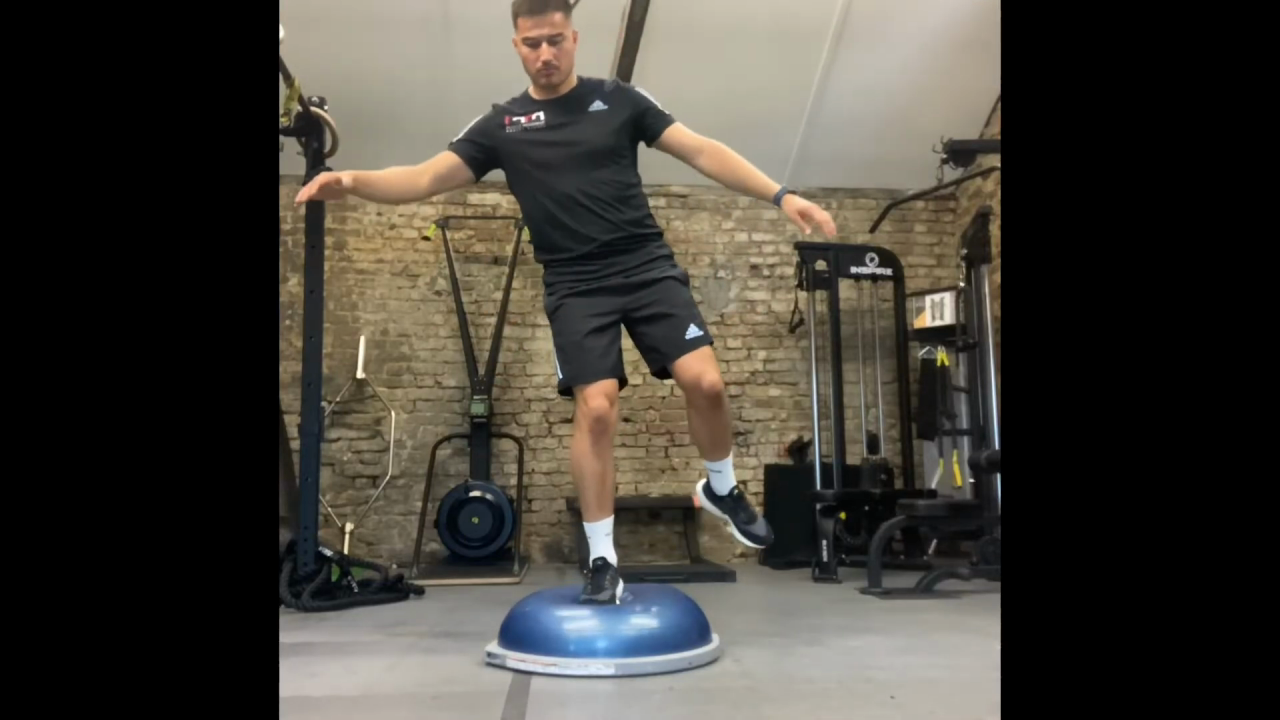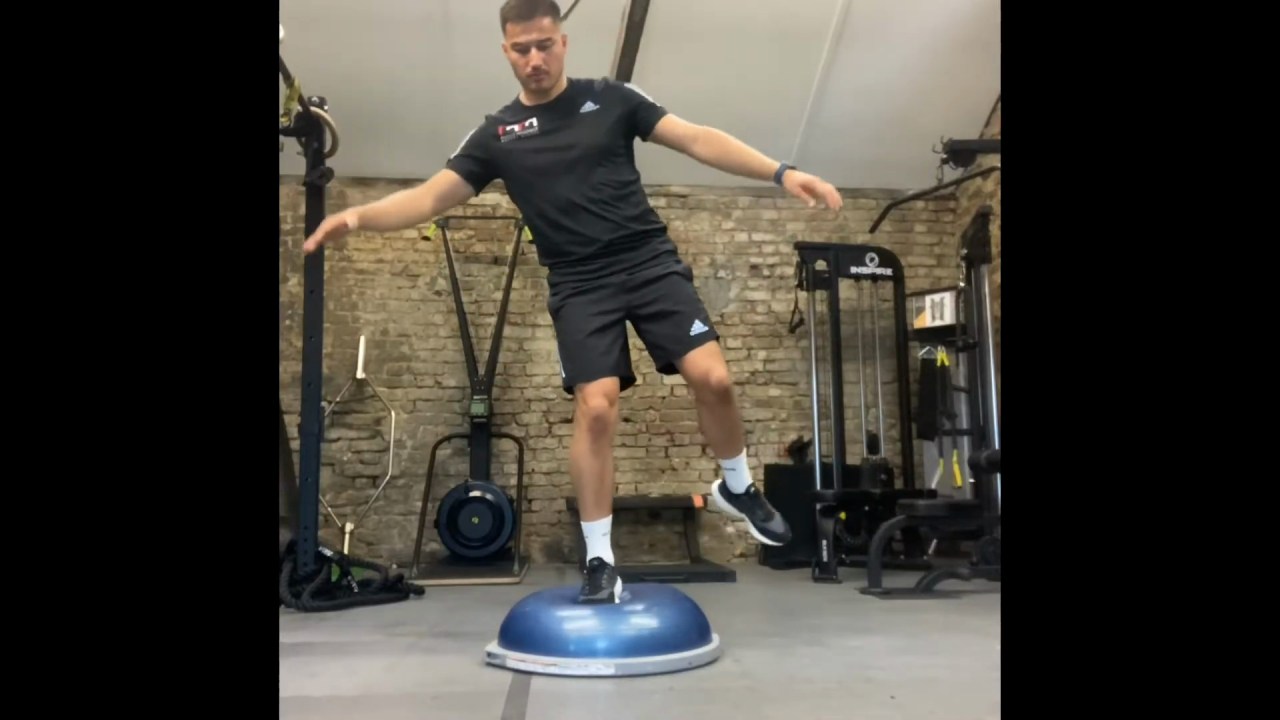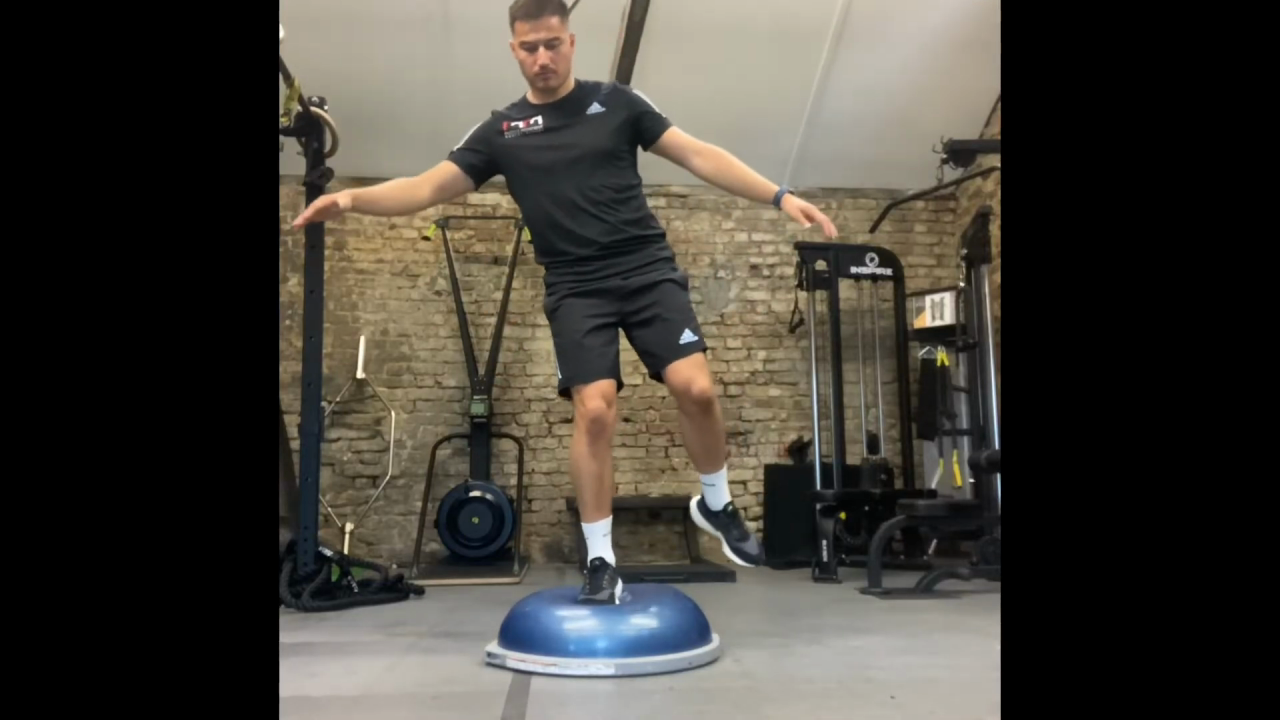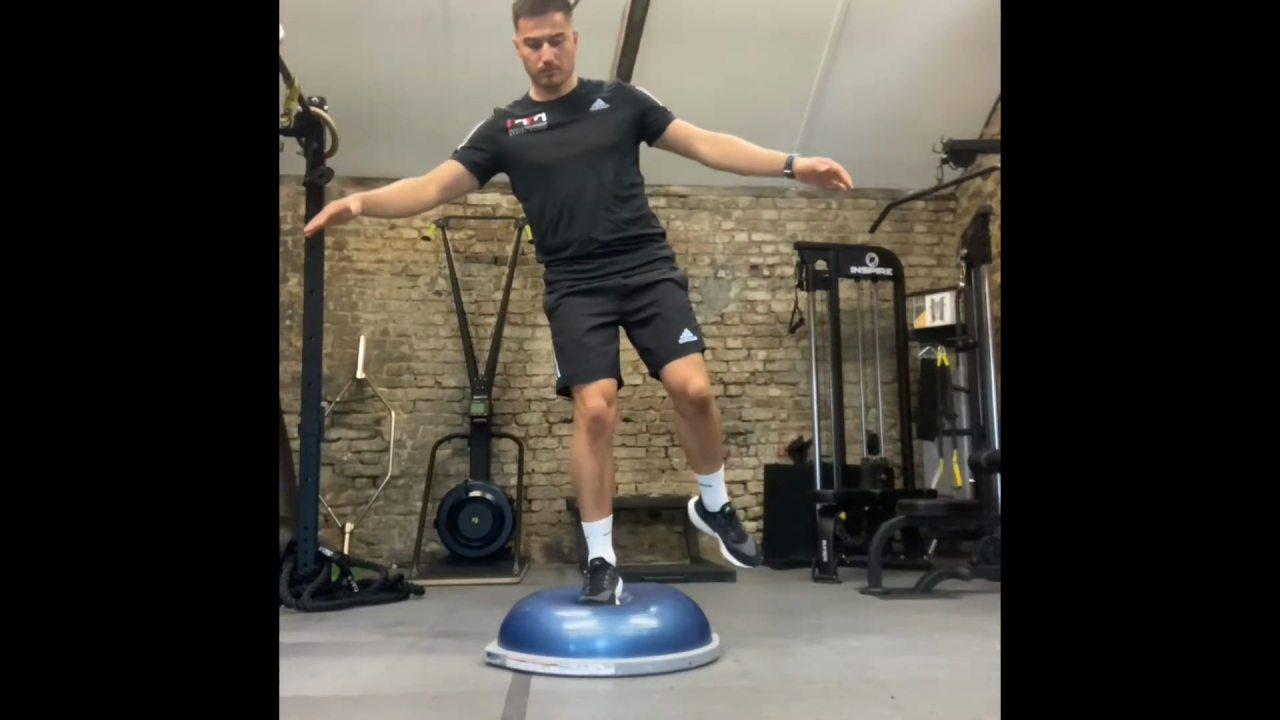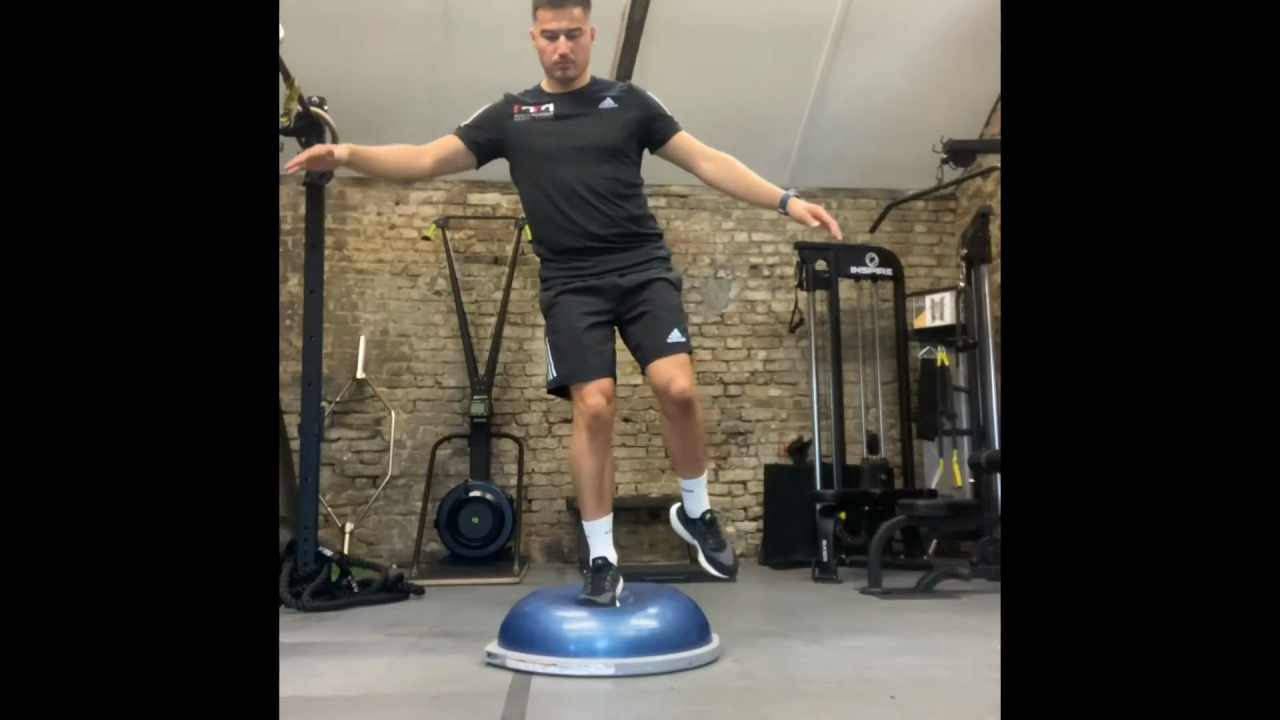
dt=0.4s
person 1, frame 1
left shoulder: (620, 99)
right shoulder: (501, 125)
left elbow: (700, 151)
right elbow: (425, 179)
left wrist: (780, 194)
right wrist: (353, 181)
left hip: (648, 267)
right hip: (575, 286)
left knee: (705, 382)
right knee: (596, 410)
left ankle: (721, 488)
right ankle: (602, 561)
person 1, frame 2
left shoulder: (612, 98)
right shoulder: (498, 134)
left elbow: (696, 140)
right elbow: (428, 197)
left wrist: (781, 173)
right wrist: (358, 216)
left hip: (651, 262)
right hip: (580, 285)
left knee: (712, 378)
right knee: (596, 408)
left ankle: (737, 487)
right ankle: (600, 560)
person 1, frame 3
left shoulder: (618, 102)
right shoulder: (501, 130)
left elbow: (697, 155)
right elbow: (426, 188)
left wrist: (779, 196)
right wrist: (352, 198)
left hip: (648, 269)
right hip: (576, 288)
left knee: (696, 389)
right knee: (594, 411)
left ankle: (717, 504)
right ankle: (600, 561)
person 1, frame 4
left shoulder: (621, 99)
right shoulder: (504, 128)
left elbow: (704, 144)
right elbow: (432, 188)
left wrist: (791, 164)
right wrist: (361, 202)
left hip: (647, 267)
right hip: (576, 286)
left knee: (693, 389)
right knee: (594, 410)
left ankle: (713, 505)
right ankle: (600, 560)
person 1, frame 5
left shoulder: (629, 101)
right shoulder: (510, 115)
left elbow: (705, 160)
right elbow: (426, 160)
left wrist: (786, 200)
right wrist: (348, 153)
left hip: (643, 267)
right hip: (572, 281)
left knee: (677, 389)
right knee: (593, 408)
left ankle: (695, 512)
right ankle: (601, 558)
